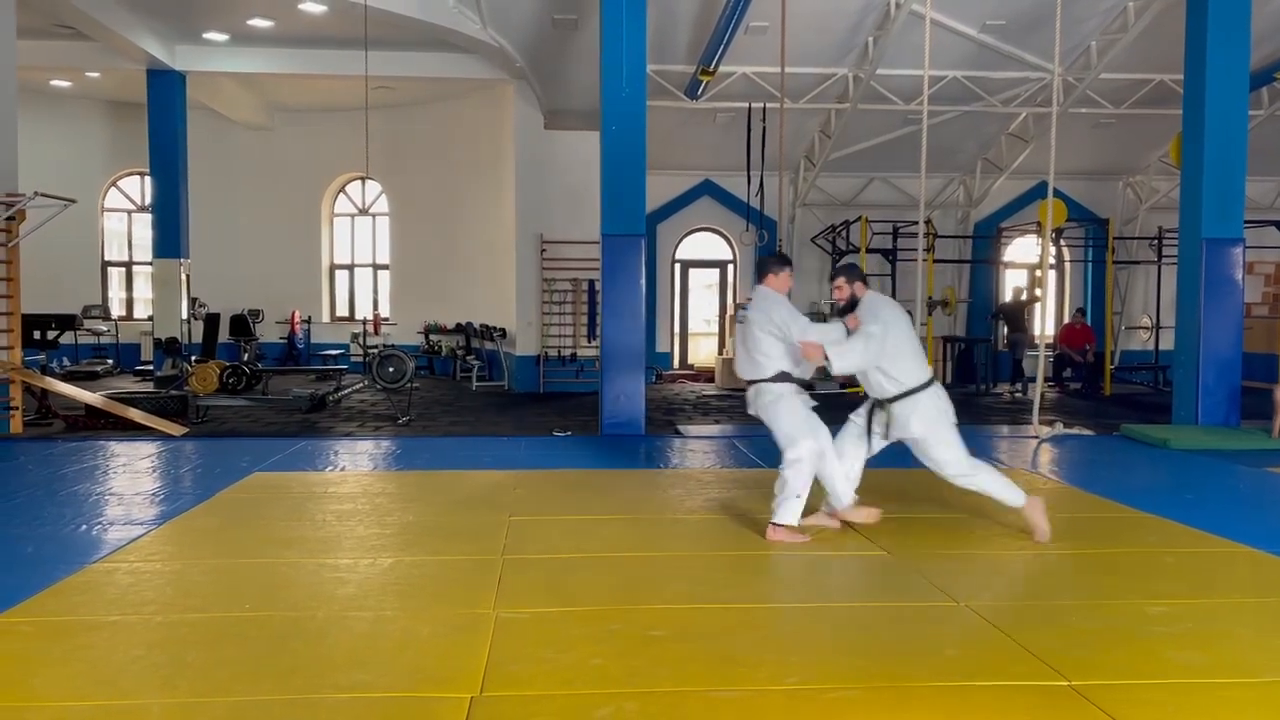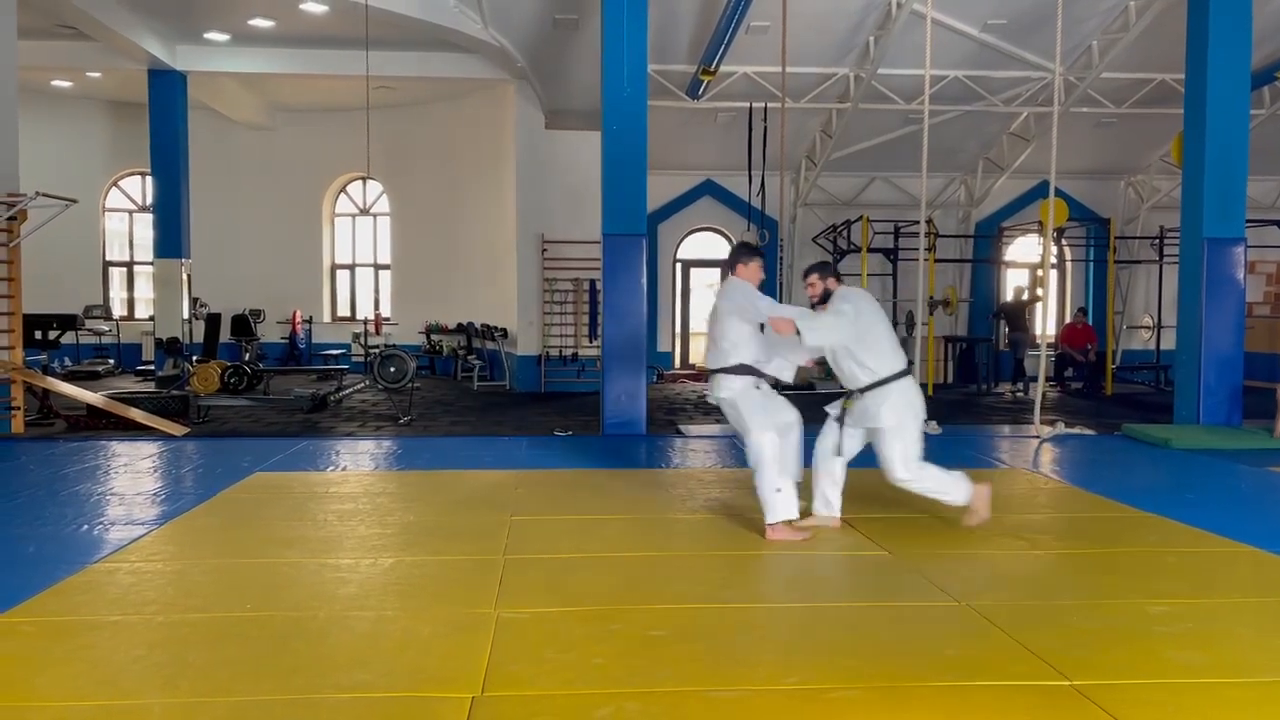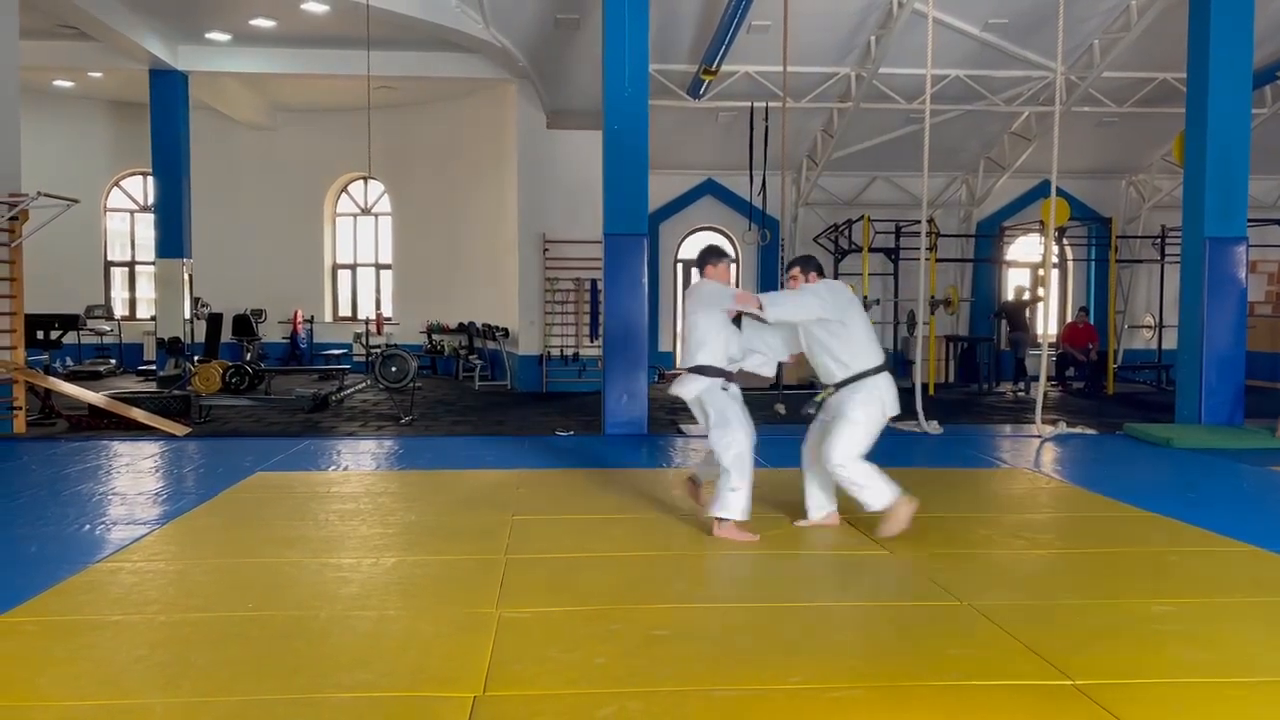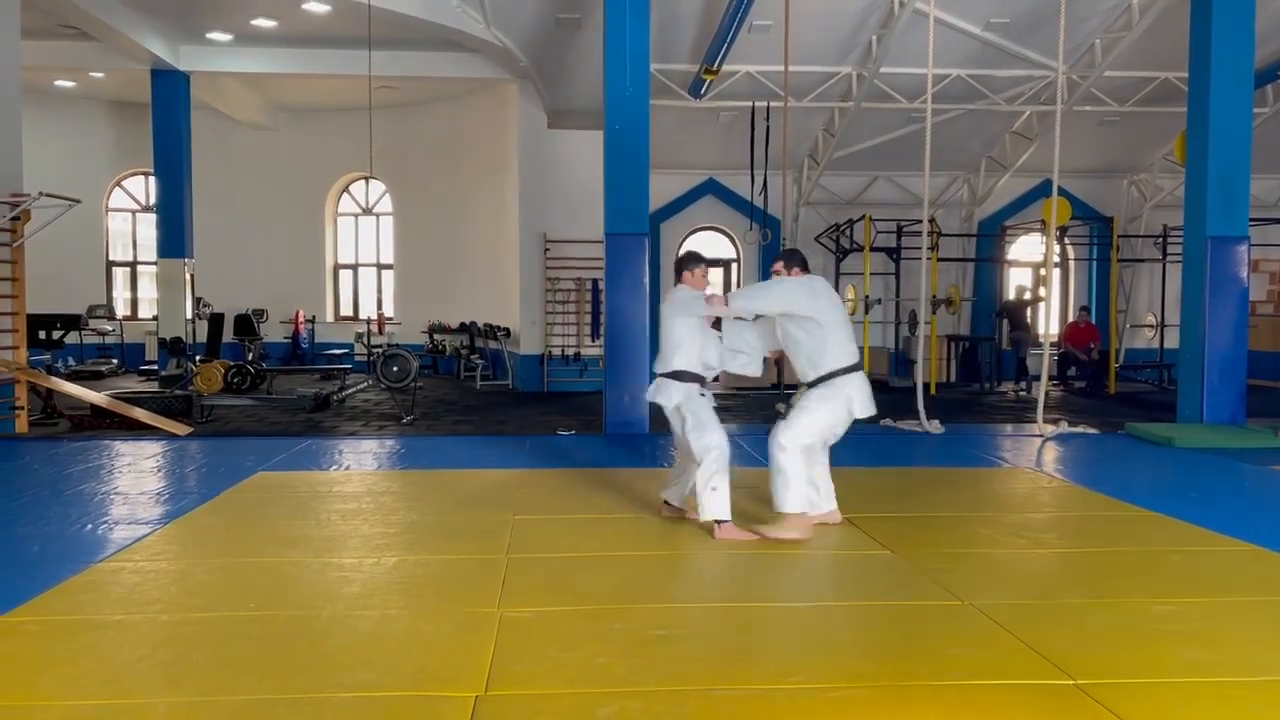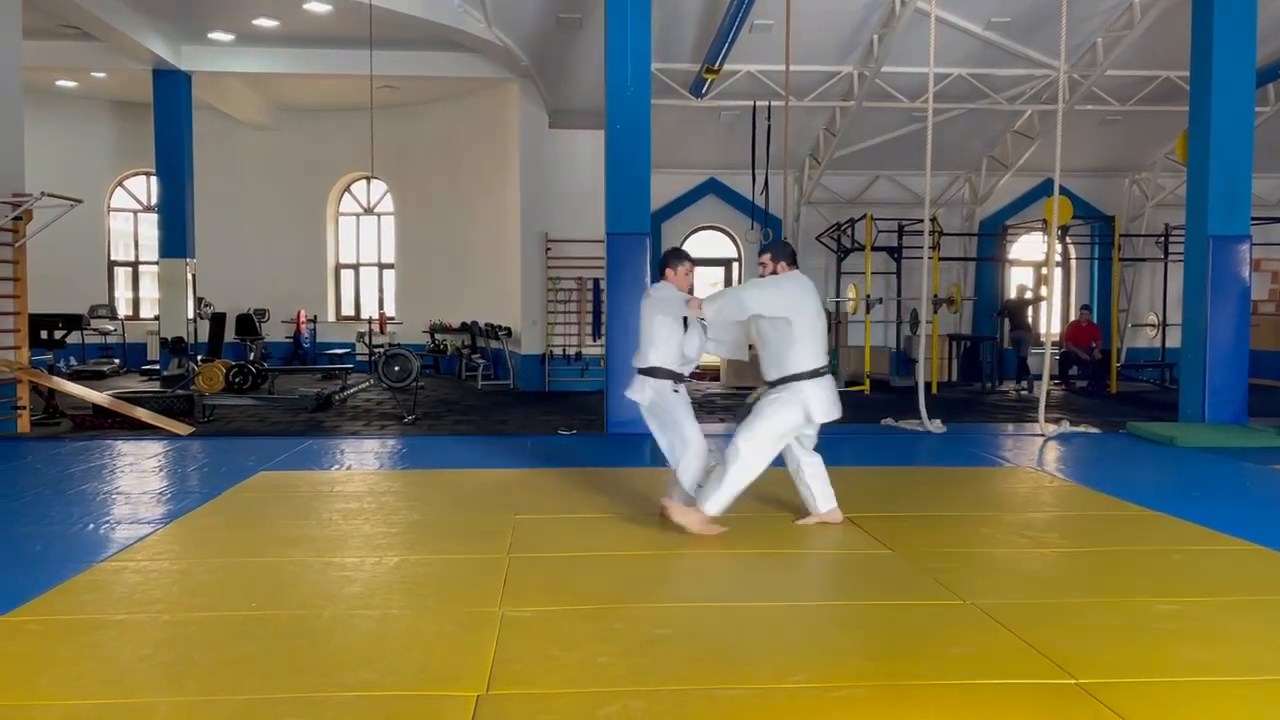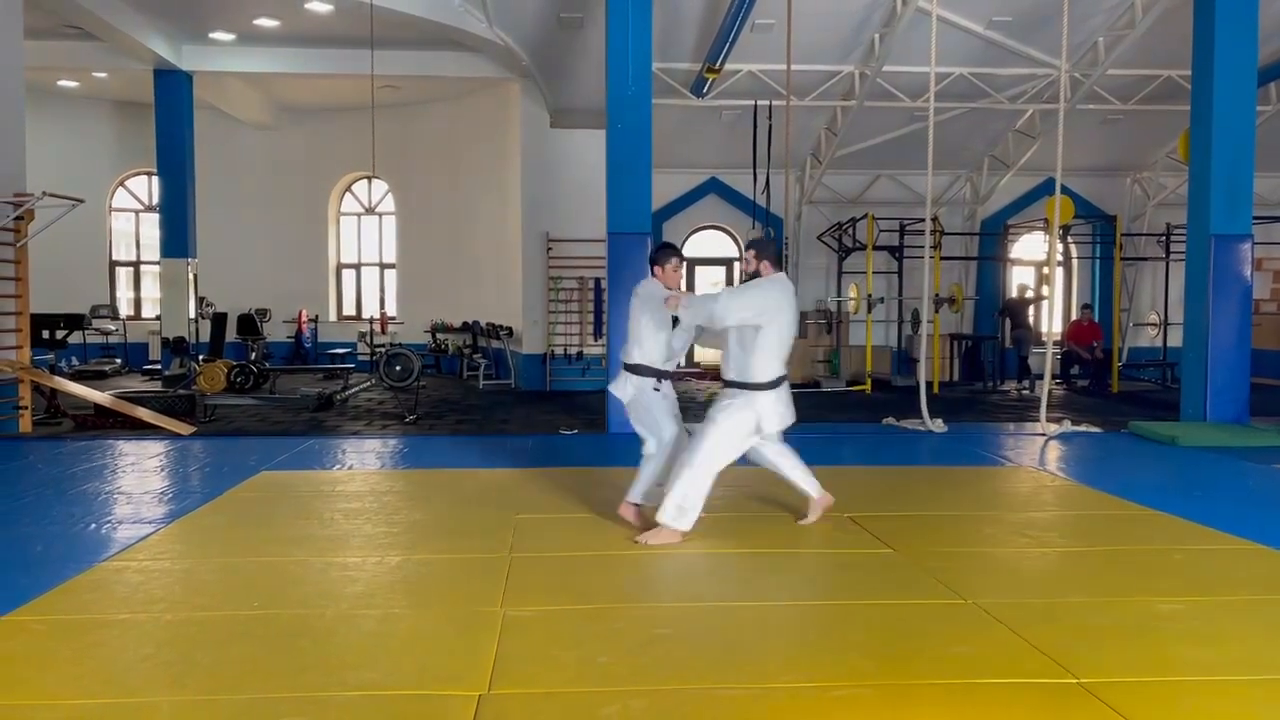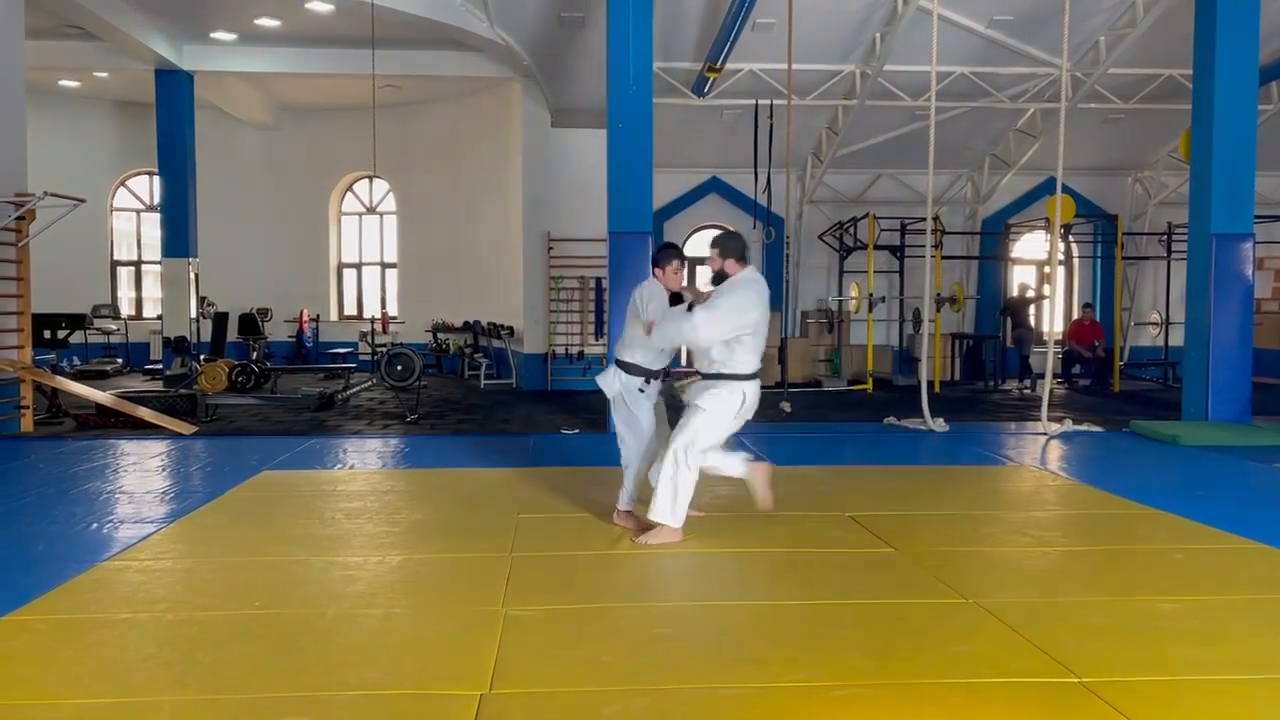
dt=0.1s
person 1, frame 1
left shoulder: (880, 312)
right shoulder: (859, 312)
left elbow: (869, 347)
left wrist: (825, 353)
left hip: (919, 405)
right hip: (884, 405)
left knee: (959, 467)
right knee: (845, 448)
left ankle: (1028, 505)
right ankle: (832, 513)
person 1, frame 2
left shoulder: (851, 301)
right shoulder: (838, 308)
left elbow: (838, 325)
left wrist: (796, 328)
left hip: (893, 397)
right hip: (865, 398)
left knee: (903, 472)
right knee: (828, 448)
left ankle: (971, 493)
right ankle: (826, 513)
person 1, frame 3
left shoulder: (832, 293)
right shoulder: (811, 302)
left elbow: (798, 302)
left wrist: (760, 302)
left hip: (869, 390)
right hip: (845, 391)
left knee: (837, 458)
right knee: (815, 449)
left ankle: (896, 503)
right ankle: (823, 512)
person 1, frame 4
left shoulder: (810, 288)
right shoulder: (805, 295)
left elbow: (771, 297)
right elbow: (768, 334)
left wrist: (729, 302)
left hip: (840, 389)
right hip: (830, 387)
left knee: (784, 441)
right knee: (809, 447)
left ankle: (796, 518)
right ankle: (826, 510)
person 1, frame 5
left shoulder: (790, 288)
right shoulder: (786, 290)
left elbow: (744, 299)
right elbow: (746, 330)
left wrist: (704, 305)
right wrist: (704, 337)
left hip: (799, 392)
right hip: (800, 388)
left knee: (744, 448)
right knee: (799, 449)
left ankle: (703, 514)
right ankle: (827, 510)
person 1, frame 6
left shoulder: (770, 294)
right shoulder: (771, 289)
left elbow: (719, 311)
right elbow: (731, 310)
left wrist: (684, 305)
left hip: (753, 399)
right hip: (755, 394)
left knee: (699, 455)
right knee: (766, 448)
left ankle: (672, 526)
right ankle: (817, 495)
person 1, frame 7
left shoulder: (741, 296)
right shoulder: (744, 284)
left elbow: (697, 328)
left wrist: (658, 330)
left hip: (729, 390)
right hip: (720, 384)
left knee: (680, 451)
right knee: (699, 451)
left ankle: (669, 525)
right ankle: (754, 472)
person 2, frame 1
left shoulder: (755, 306)
right shoulder: (773, 305)
right elbow: (808, 335)
right wrist: (845, 326)
left hip: (768, 390)
right hip: (777, 392)
left knee: (818, 445)
right knee: (801, 455)
left ankle: (844, 506)
right ankle: (780, 525)
person 2, frame 2
left shoulder: (735, 296)
right shoulder: (738, 292)
left elbow: (762, 344)
right elbow: (783, 315)
left wrist: (800, 354)
left hip: (748, 381)
right hip: (738, 383)
left knee: (789, 419)
right knee: (769, 447)
right ankle: (777, 522)
person 2, frame 3
left shoulder: (711, 299)
right shoulder: (704, 292)
left elbow: (740, 342)
left wrist: (785, 348)
left hip: (717, 383)
right hip: (706, 383)
left knee: (737, 438)
right knee: (736, 445)
left ankle: (699, 479)
right ankle: (725, 520)
person 2, frame 4
left shoulder: (696, 310)
right shoulder: (680, 300)
left elbow: (713, 351)
left hip: (690, 389)
right hip: (680, 390)
left knee: (694, 452)
right knee: (714, 447)
left ankle: (672, 501)
right ankle: (722, 523)
person 2, frame 5
left shoulder: (671, 302)
right shoulder: (660, 295)
left hip: (670, 385)
right hip: (658, 386)
left knee: (684, 443)
right knee: (692, 444)
left ankle: (677, 504)
right ankle: (681, 505)
person 2, frame 6
left shoulder: (664, 295)
right shoulder: (648, 292)
left hip: (659, 384)
right hip: (642, 384)
left knee: (677, 442)
right knee: (667, 442)
right ankle: (632, 503)
person 2, frame 7
left shoulder: (672, 295)
right shoulder: (648, 293)
right wrist: (688, 302)
left hip: (647, 381)
right hip: (630, 381)
left knee: (655, 440)
right knee: (641, 445)
right ankle: (624, 510)
